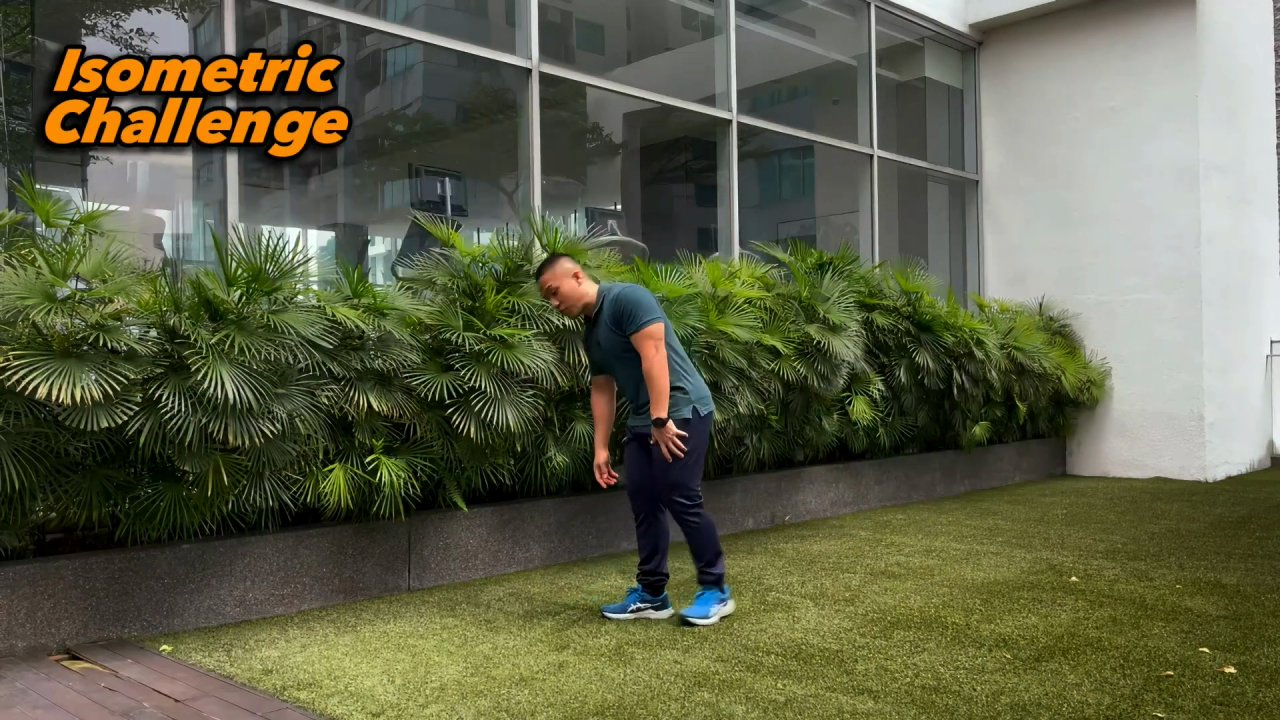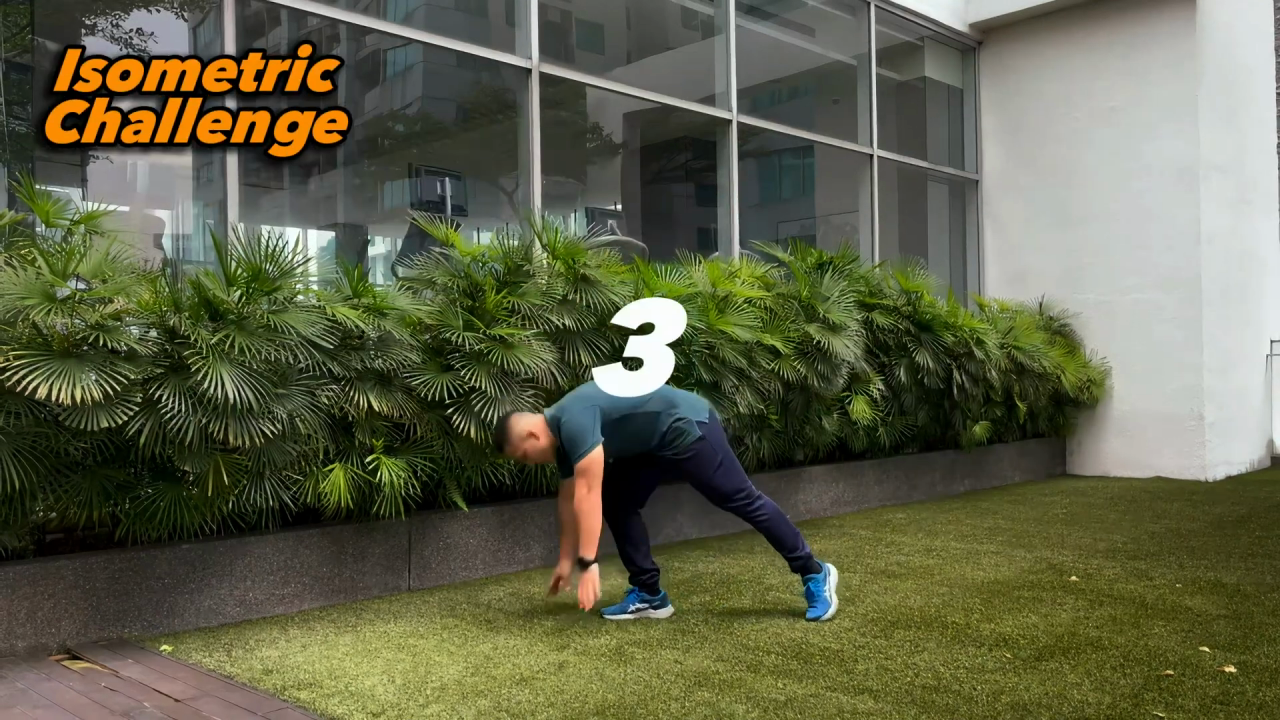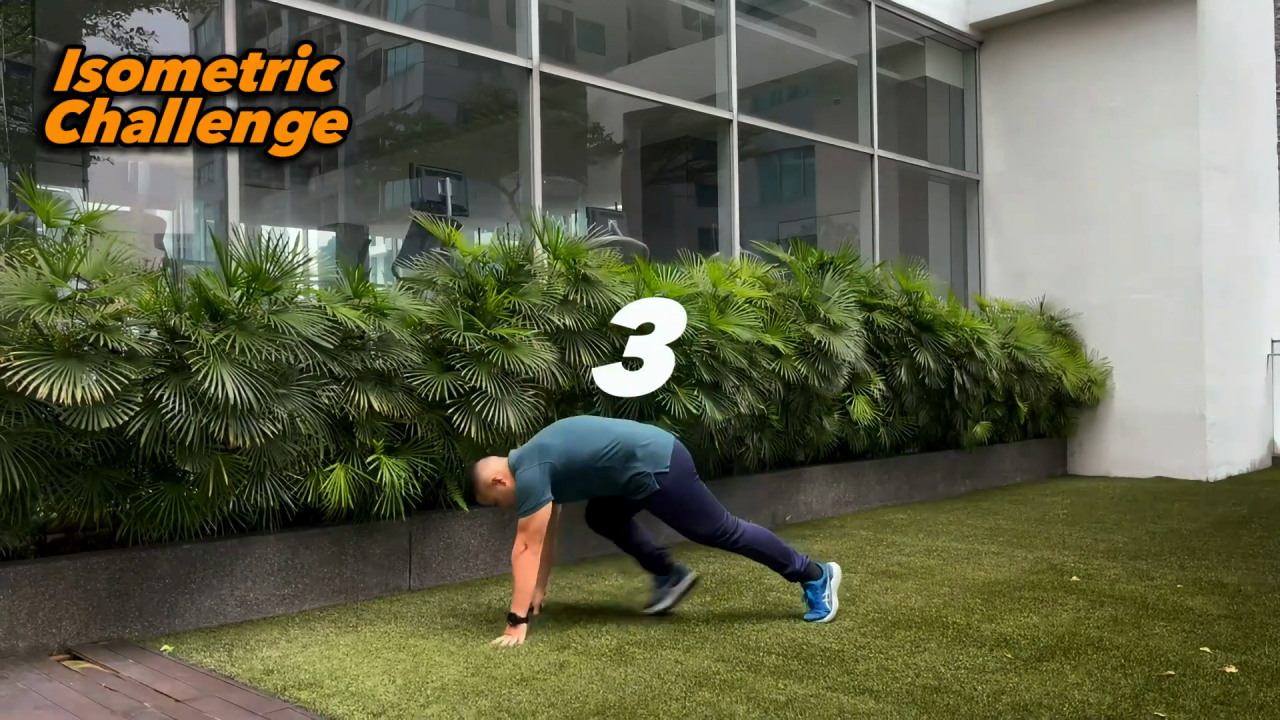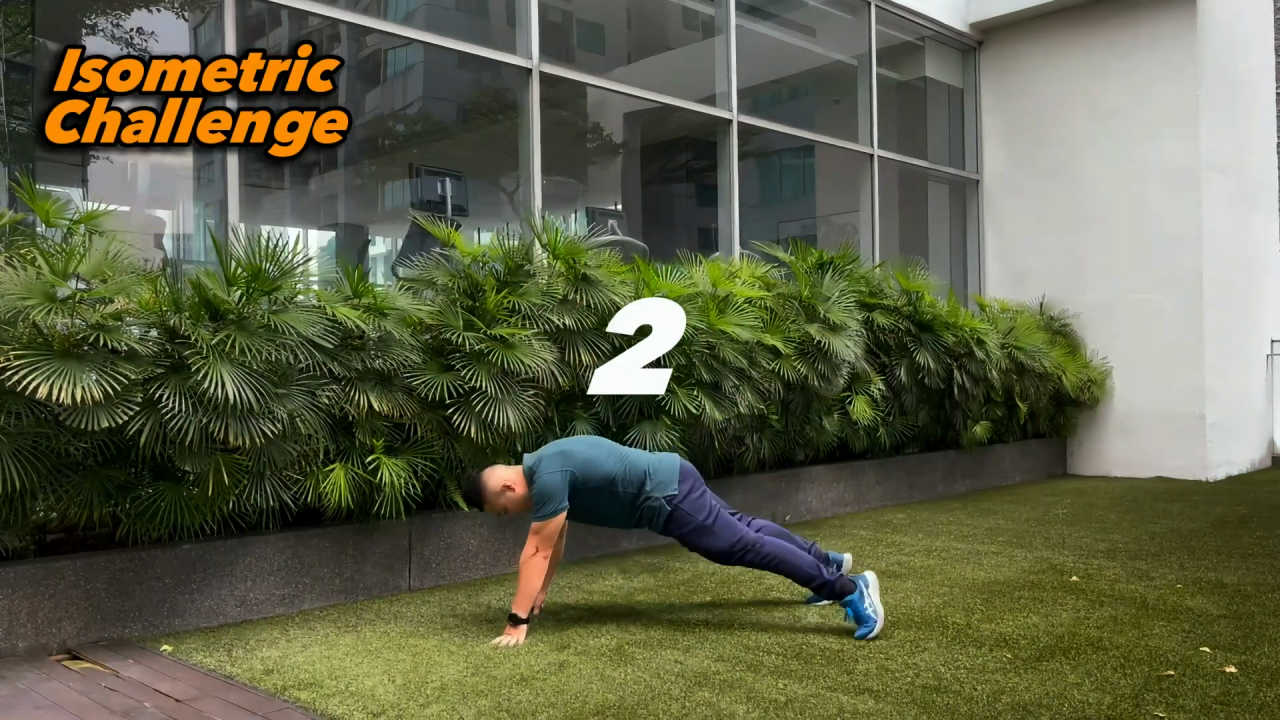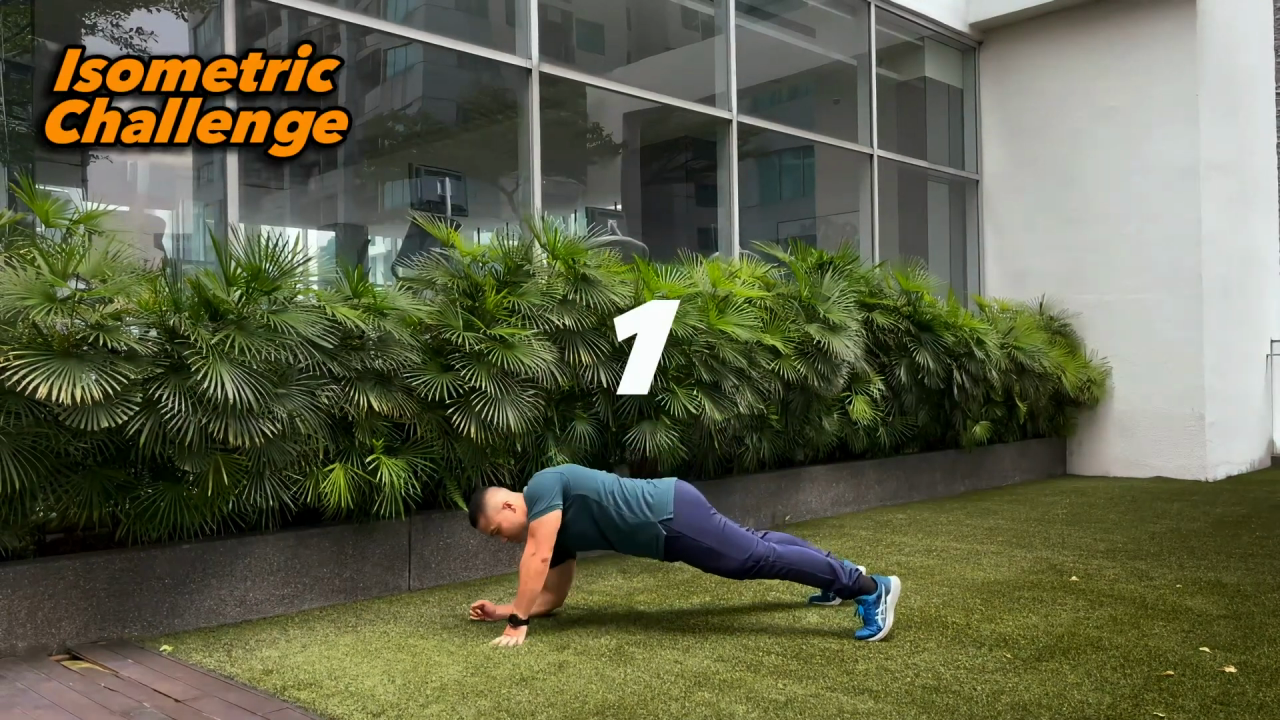
dt=0.7s
person 1, frame 1
left shoulder: (627, 299)
right shoulder: (591, 330)
left elbow: (654, 356)
right elbow: (602, 390)
left wrist: (660, 420)
right wrist: (601, 448)
left hip: (682, 410)
right hip: (643, 421)
left knee: (684, 501)
right knee: (644, 503)
left ankle: (715, 589)
right ankle: (651, 596)
person 1, frame 2
left shoulder: (574, 422)
right shoulder: (562, 433)
left elbow: (588, 493)
right elbow: (570, 499)
left wrist: (587, 564)
right wrist: (565, 560)
left hip: (687, 426)
left knee: (743, 501)
right knee: (618, 503)
left ankle: (815, 574)
right ankle: (649, 594)
person 1, frame 3
left shoulder: (528, 474)
right shoulder: (535, 462)
left elbow: (526, 548)
right elbow: (545, 536)
left wrist: (518, 620)
right wrist: (539, 591)
left hip: (655, 467)
right hip: (650, 456)
left knee: (722, 532)
right knee: (601, 517)
left ankle: (815, 575)
right ankle: (670, 576)
person 1, frame 4
left shoulder: (547, 479)
right shoulder: (544, 467)
left elbow: (537, 552)
right elbow: (554, 541)
left wrist: (518, 621)
right wrist: (540, 592)
left hip: (666, 493)
right hip: (667, 480)
left knee: (743, 547)
right knee: (740, 529)
left ankle: (849, 590)
right ankle: (828, 564)
person 1, frame 5
left shoulder: (543, 486)
right shoulder: (559, 529)
left elbow: (537, 558)
right elbow: (553, 594)
left wrist: (517, 622)
right wrist: (504, 609)
left hip: (671, 516)
right hip: (669, 517)
left knee: (759, 559)
right knee: (754, 544)
left ankle: (870, 589)
right ankle: (840, 570)
